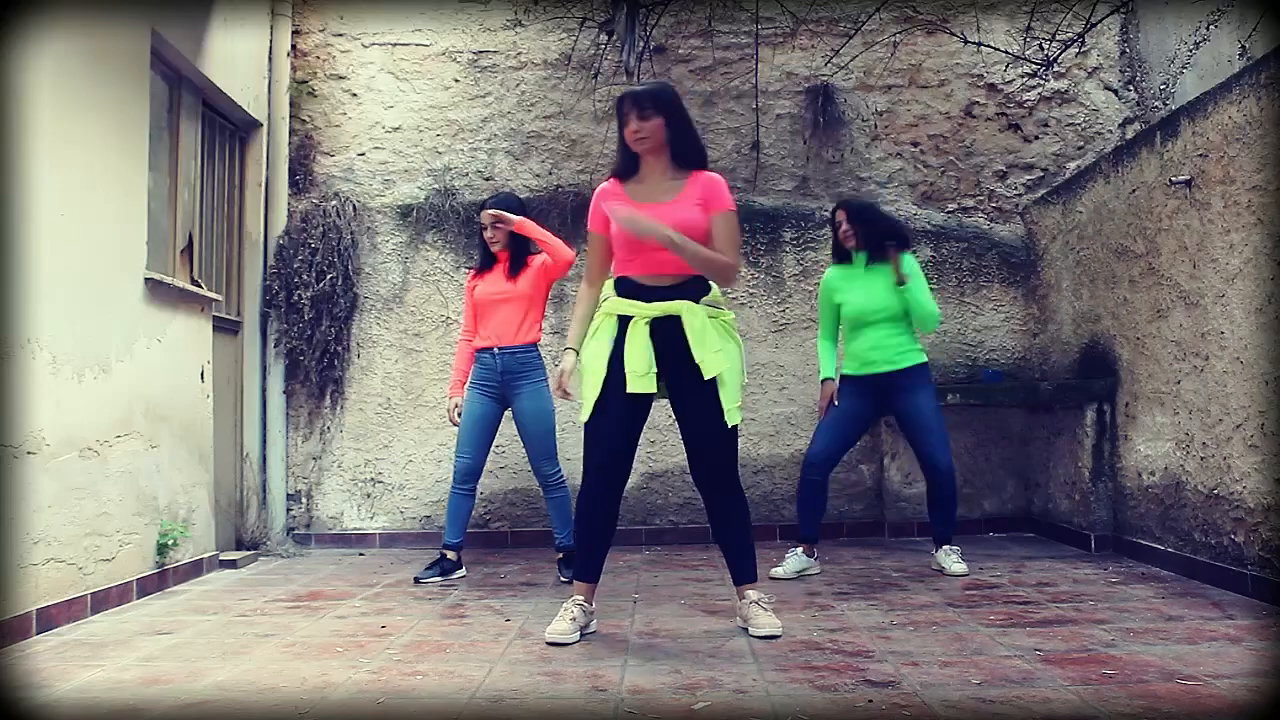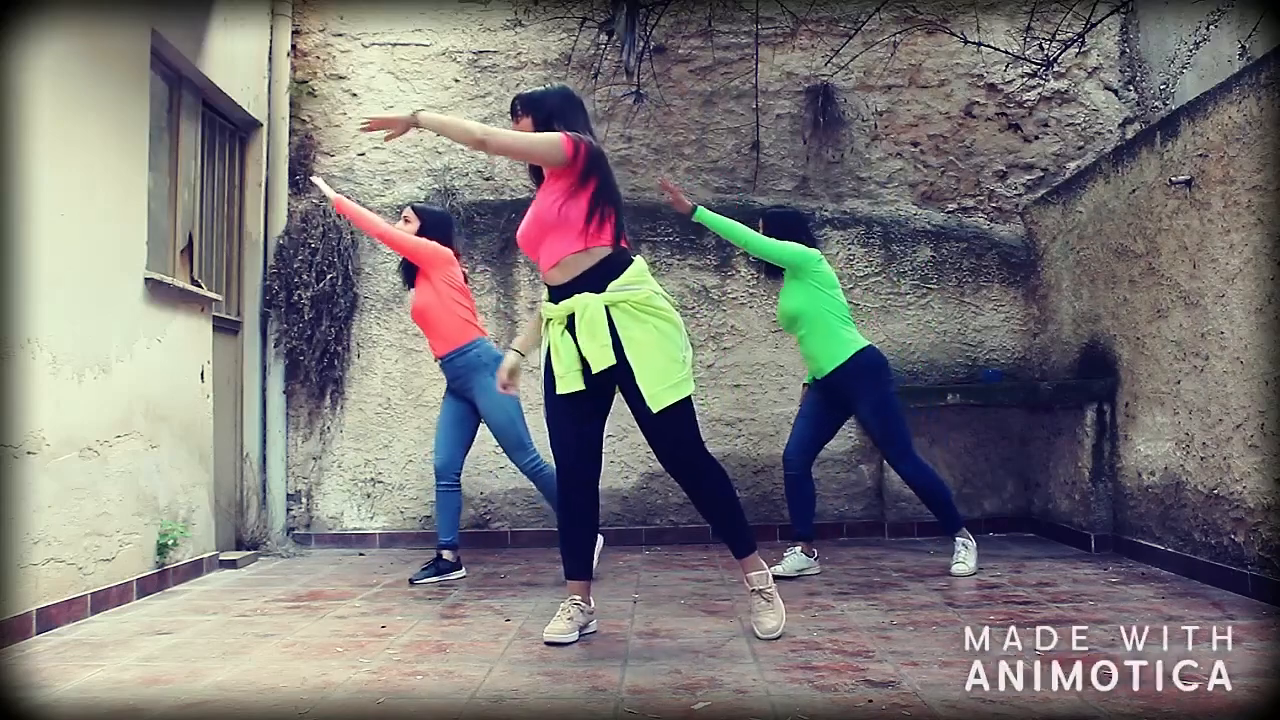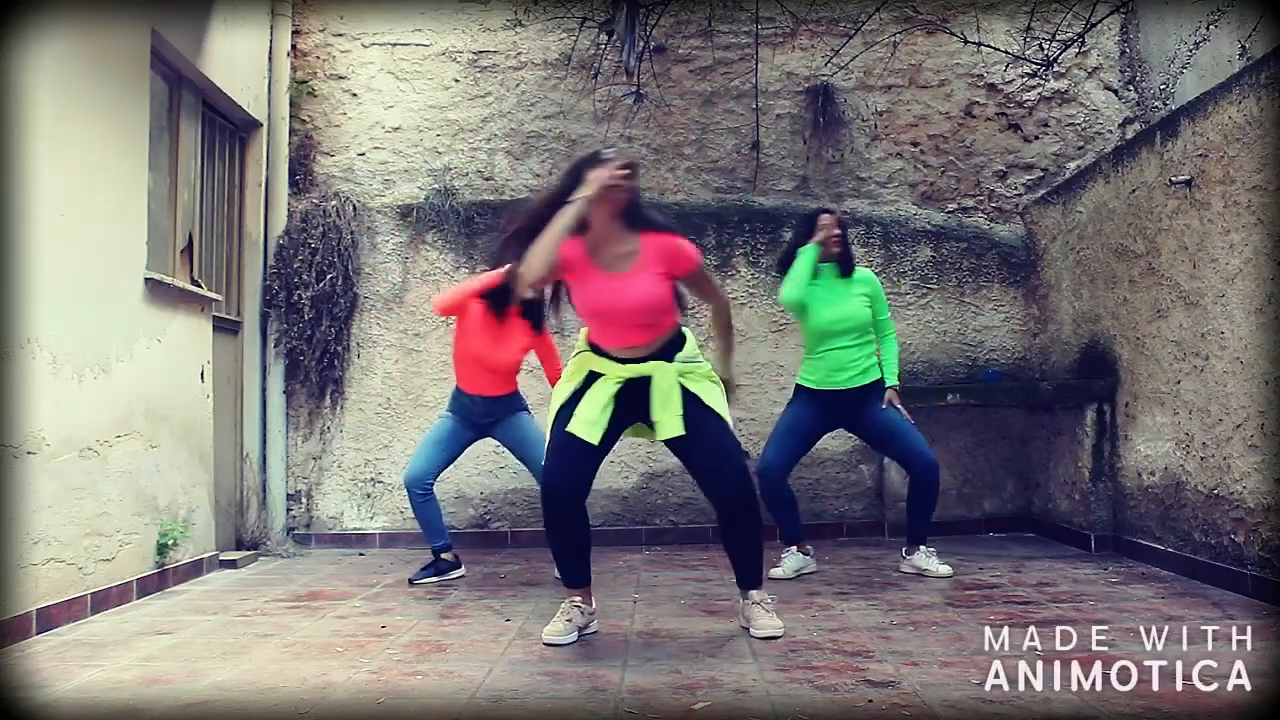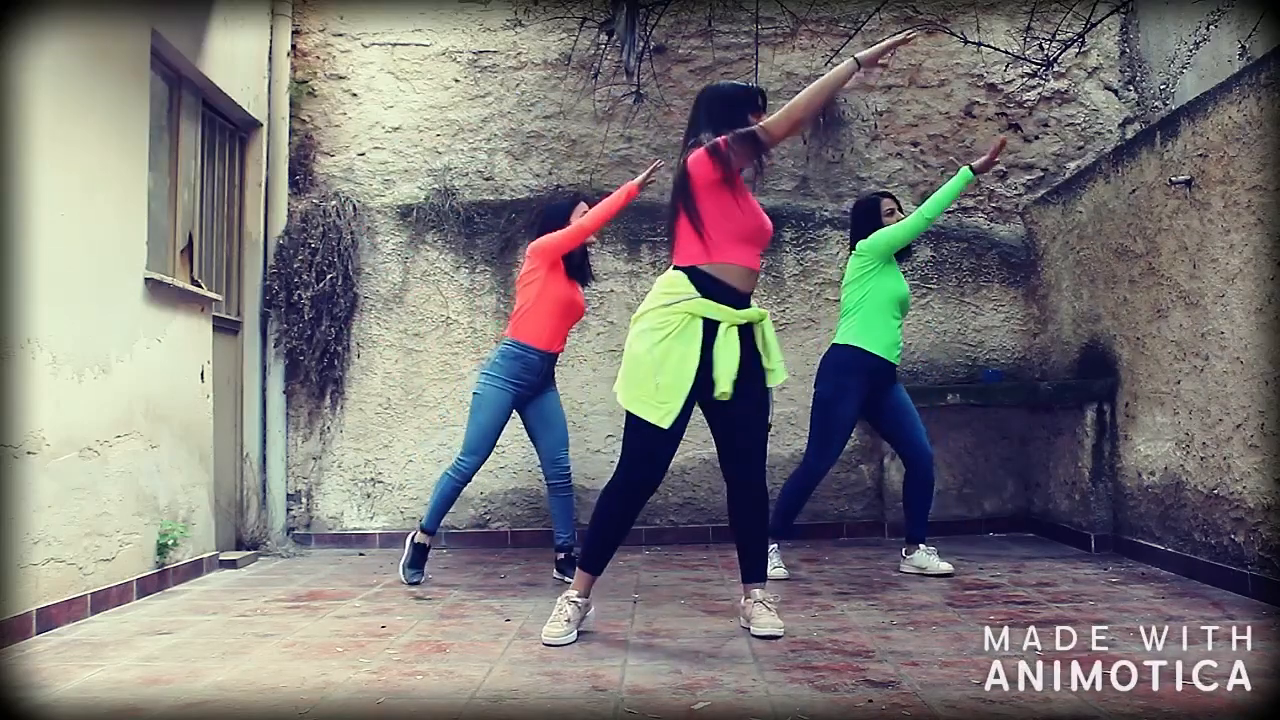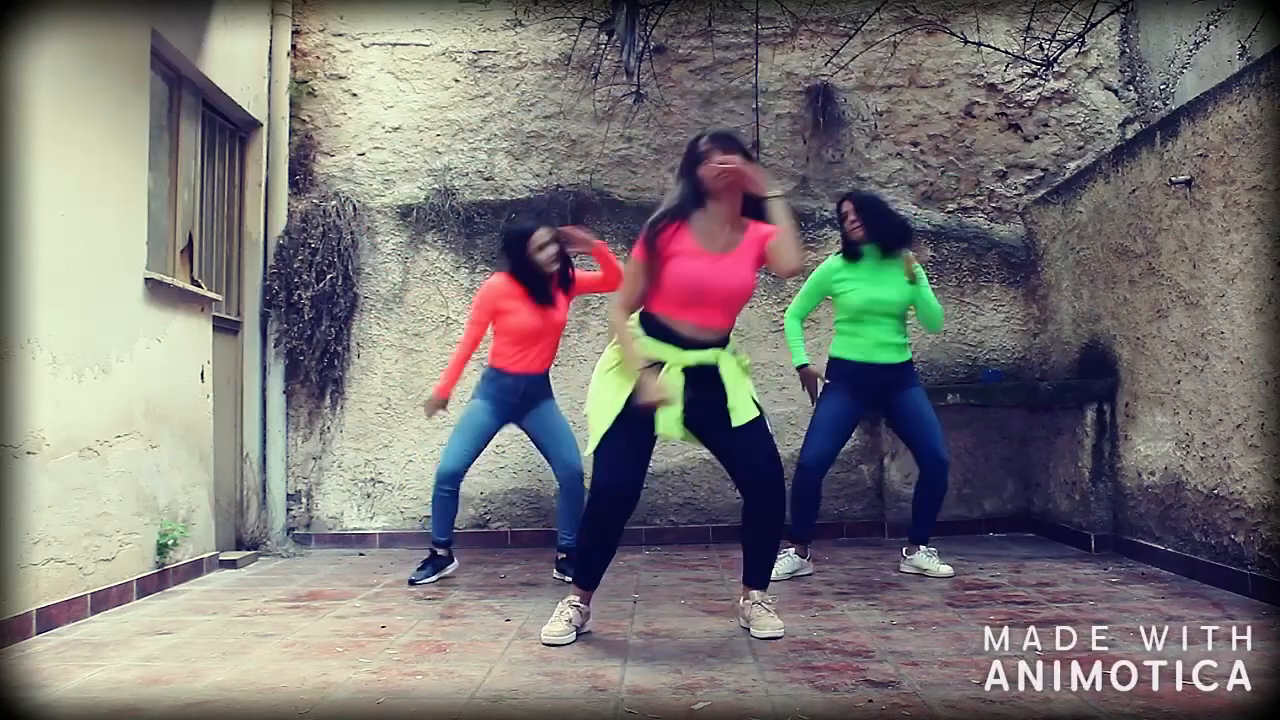
dt=0.7s
person 1, frame 1
left shoulder: (708, 186)
right shoulder: (609, 194)
left elbow: (728, 267)
right elbow: (592, 280)
left wrist: (665, 236)
right wrist: (572, 349)
left hip: (694, 331)
right hip: (625, 330)
left knee: (716, 470)
right knee: (602, 470)
left ankle: (749, 596)
right ankle: (581, 601)
person 1, frame 2
left shoulder: (576, 154)
right shoulder: (544, 201)
left elbow: (482, 137)
left wrist: (415, 117)
right wrist: (517, 350)
left hip: (625, 315)
right hip: (570, 331)
left knee: (683, 453)
right knee: (575, 471)
left ankle: (755, 572)
right ankle: (579, 601)
person 1, frame 3
left shoulder: (666, 246)
right shoulder: (566, 247)
left elbow: (716, 302)
right elbow: (528, 277)
left wrist: (725, 366)
right wrist: (579, 202)
left hip: (673, 377)
right hip: (602, 379)
left knee: (733, 485)
right knee: (560, 486)
left ankle: (754, 596)
right ankle: (578, 603)
person 1, frame 4
left shoulder: (727, 181)
right shoulder: (707, 160)
right elbow: (791, 119)
right wrist: (858, 61)
left hip: (733, 331)
right hip: (685, 323)
left knee: (747, 469)
right knee: (640, 470)
left ankle: (754, 595)
right ankle: (578, 595)
person 1, frame 5
left shoulder: (759, 234)
right shoulder: (667, 227)
left elbow: (790, 266)
right elbow: (620, 310)
left wrist: (771, 199)
right wrist: (644, 374)
left hip: (711, 374)
right hip: (646, 366)
left knee: (766, 481)
right knee: (613, 491)
left ankle: (754, 596)
right ankle: (578, 601)
person 2, frame 1
left shoulder: (905, 264)
right shoulder: (834, 278)
left elbow: (929, 322)
right elbow: (826, 337)
left wrist: (901, 278)
right wrist: (828, 378)
left hip: (909, 377)
right hip: (857, 384)
left knee: (939, 464)
right knee: (816, 460)
left ankle: (944, 547)
right ankle: (805, 551)
person 2, frame 2
left shoulder: (807, 260)
right shoulder: (793, 281)
left elbow: (749, 240)
left wrist: (693, 210)
right wrist: (809, 380)
left hip: (862, 371)
right hip: (828, 383)
left knee: (903, 460)
right knee: (795, 460)
left ankle: (961, 538)
right ankle: (805, 551)
person 2, frame 3
left shoulder: (864, 280)
right shoulder: (801, 286)
left elbow: (887, 334)
right elbow: (789, 298)
left wrist: (891, 384)
right wrist: (811, 249)
left hip: (867, 394)
right hip: (813, 398)
left knee: (925, 464)
right knee: (769, 469)
left ankle: (915, 551)
right ankle: (798, 551)
person 2, frame 4
left shoulder: (886, 267)
right shoulder: (868, 250)
right elbow: (923, 217)
right wrist: (972, 170)
left hip: (883, 376)
right hip: (847, 367)
left knee: (921, 458)
right knee: (818, 462)
left ankle: (914, 550)
right ankle: (772, 545)
person 2, frame 5
left shoulder: (904, 263)
right shoulder: (835, 267)
left elbow: (935, 323)
right elbow: (793, 315)
left wrist: (916, 278)
right wrist: (802, 363)
left hip: (899, 377)
right hip: (847, 377)
left knee: (936, 460)
right knee: (812, 461)
left ankle: (917, 550)
right ankle: (798, 551)
person 3, frame 1
left shoulder: (537, 266)
right shoulder: (477, 277)
left elbow: (567, 258)
right elbow: (467, 335)
left wrist: (521, 224)
right wrist: (456, 388)
left hip: (525, 370)
right hip: (484, 374)
left knee: (547, 470)
right knee: (465, 470)
left ankle: (567, 553)
right ankle: (451, 557)
person 3, frame 2
left shoulder: (436, 257)
right shoulder: (424, 278)
left elbow: (382, 229)
left wrist: (334, 198)
left hip: (480, 371)
right hip: (461, 378)
left knee: (527, 461)
right knee: (444, 469)
right ankle: (448, 557)
person 3, frame 3
left shoulder: (533, 327)
right shoulder: (473, 303)
left elbow: (557, 376)
right elbow: (441, 305)
right wrist: (497, 276)
left hip: (508, 411)
right hip: (462, 410)
right knee: (415, 478)
right ankle: (446, 558)
person 3, frame 4
left shoulder: (571, 276)
right shoulder: (541, 251)
right elbow: (588, 226)
right wrist: (634, 188)
left hip: (543, 377)
right hip: (510, 367)
left knee: (559, 470)
right knee: (468, 462)
left ankle: (566, 557)
right ankle: (422, 537)
person 3, frame 5
left shoulder: (563, 283)
right shoulder: (498, 287)
left elbow: (614, 279)
right elbow: (468, 342)
left wrist: (594, 246)
right wrist: (443, 390)
left hip: (538, 394)
right hip: (496, 392)
left knee: (572, 471)
right knee: (449, 470)
left ankle: (566, 557)
right ankle: (441, 553)
